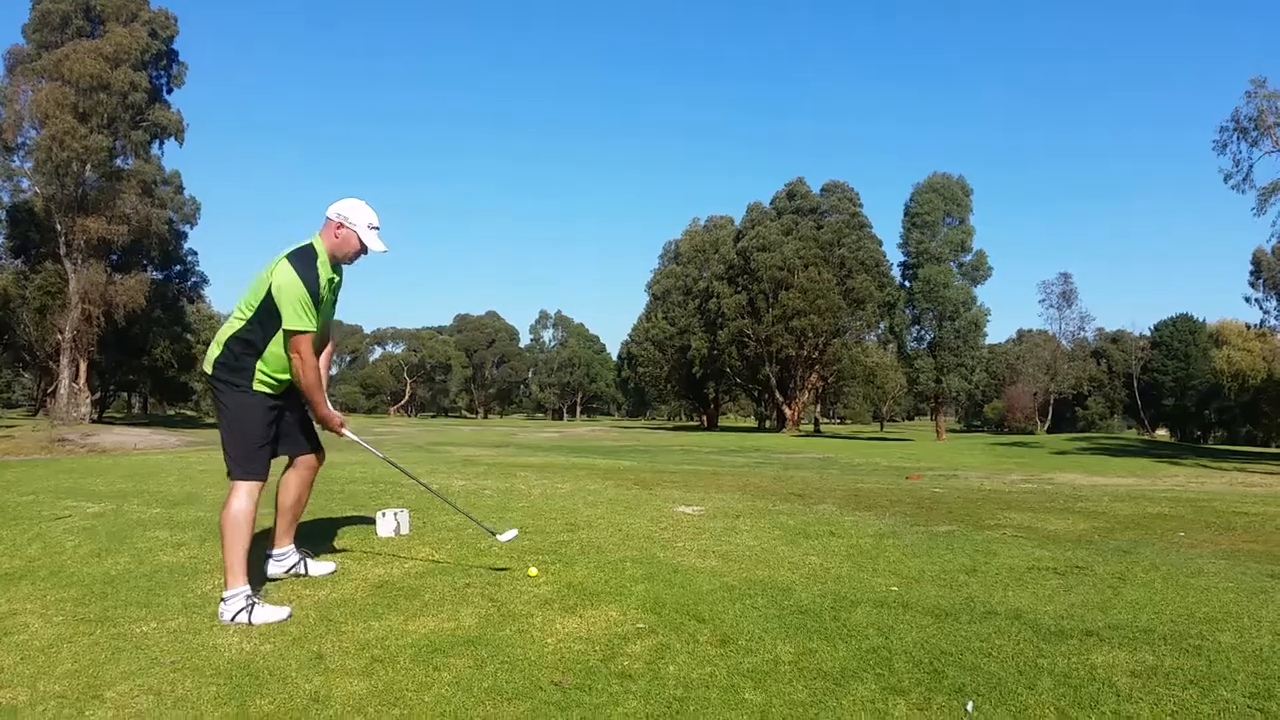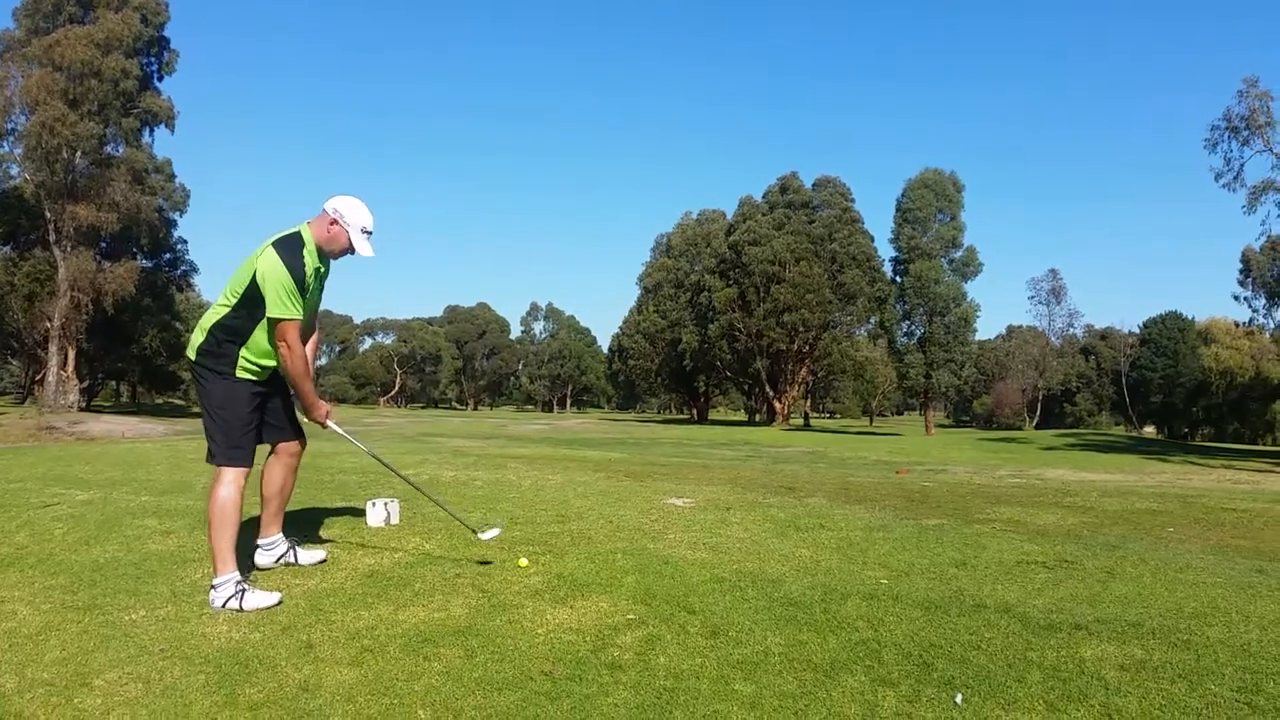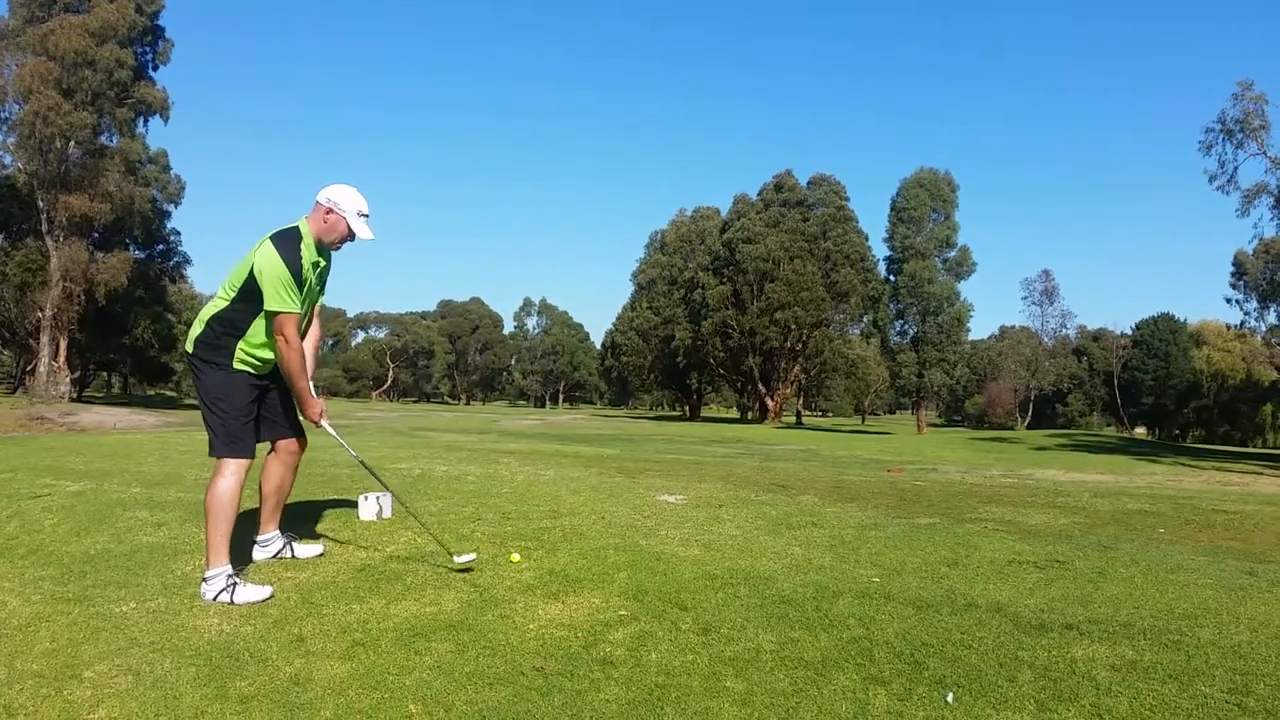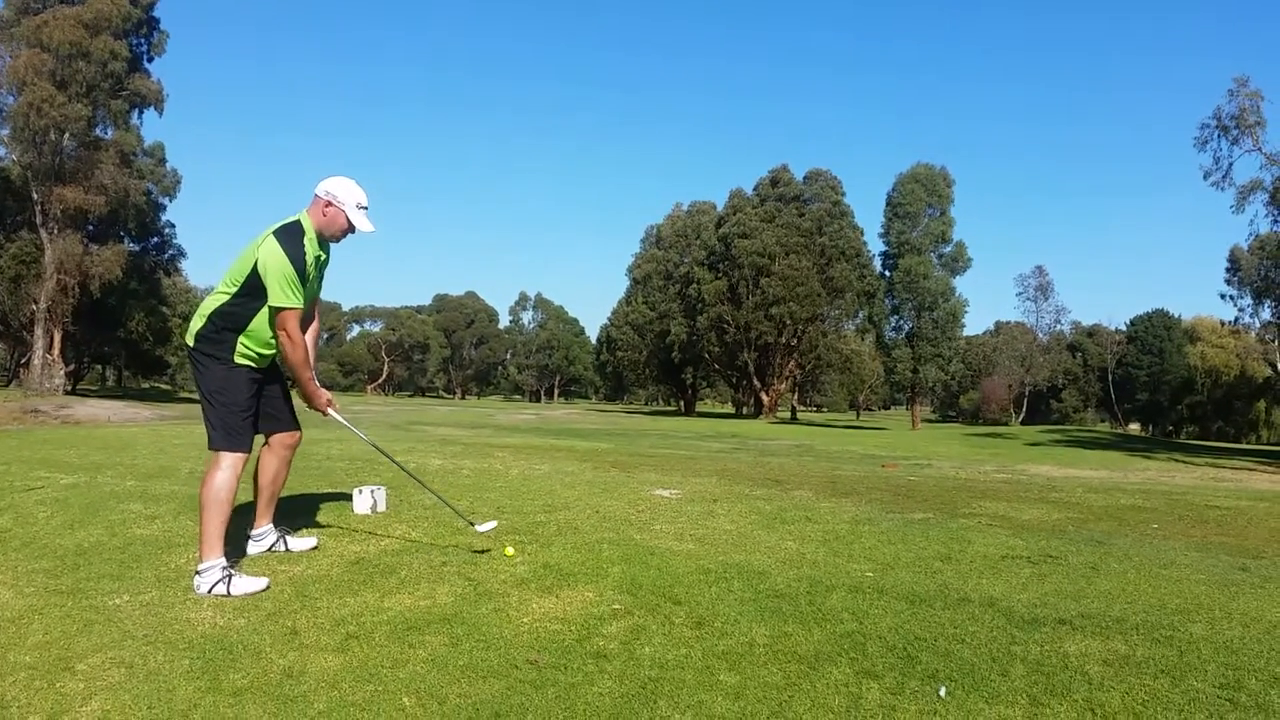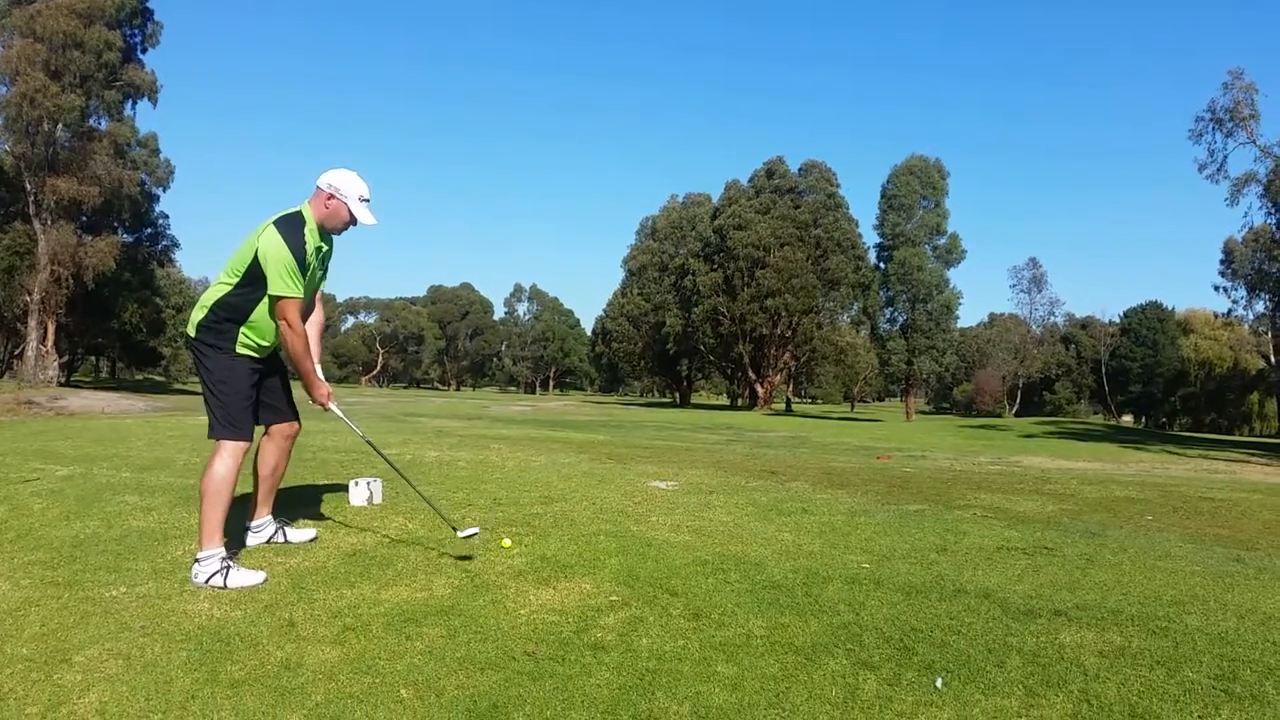
dt=0.7s
person 1, frame 1
left shoulder: (330, 270)
right shoulder: (298, 272)
left elbow: (323, 338)
right elbow: (300, 354)
left wrist: (321, 397)
right wrist: (322, 410)
left hip: (275, 378)
right hip: (240, 377)
left knee: (308, 456)
right knee: (248, 480)
left ankle: (281, 552)
right ankle: (235, 597)
person 1, frame 2
left shoulder: (318, 259)
right shoulder: (284, 260)
left elbow: (308, 329)
right elbow: (288, 343)
left wrist: (307, 391)
right wrist: (311, 401)
left hip: (259, 364)
right hip: (223, 364)
left knee: (289, 444)
right knee: (233, 466)
left ankle: (270, 543)
right ankle: (225, 584)
person 1, frame 3
left shoulder: (321, 256)
right shoulder: (282, 253)
left elbow: (310, 323)
right elbow: (286, 337)
left wrist: (308, 390)
right wrist: (305, 399)
left hip: (261, 361)
right hip: (222, 358)
left knee: (290, 443)
right knee: (235, 459)
left ankle: (268, 538)
right ankle: (217, 576)
person 1, frame 4
left shoulder: (318, 247)
right shoulder: (285, 247)
left elbow: (309, 316)
right elbow: (289, 332)
left wrist: (310, 379)
right wrist: (311, 390)
left hip: (256, 353)
right hip: (220, 350)
left knee: (284, 436)
right knee: (233, 453)
left ankle: (262, 532)
right ankle: (211, 569)
person 1, frame 5
left shoulder: (320, 240)
right shoulder: (285, 238)
left elbow: (312, 308)
right elbow: (289, 321)
left wrist: (317, 370)
right wrist: (311, 382)
left hip: (257, 344)
right hip: (221, 340)
left knee: (283, 427)
right knee: (233, 442)
left ankle: (261, 524)
right ankle: (210, 559)
